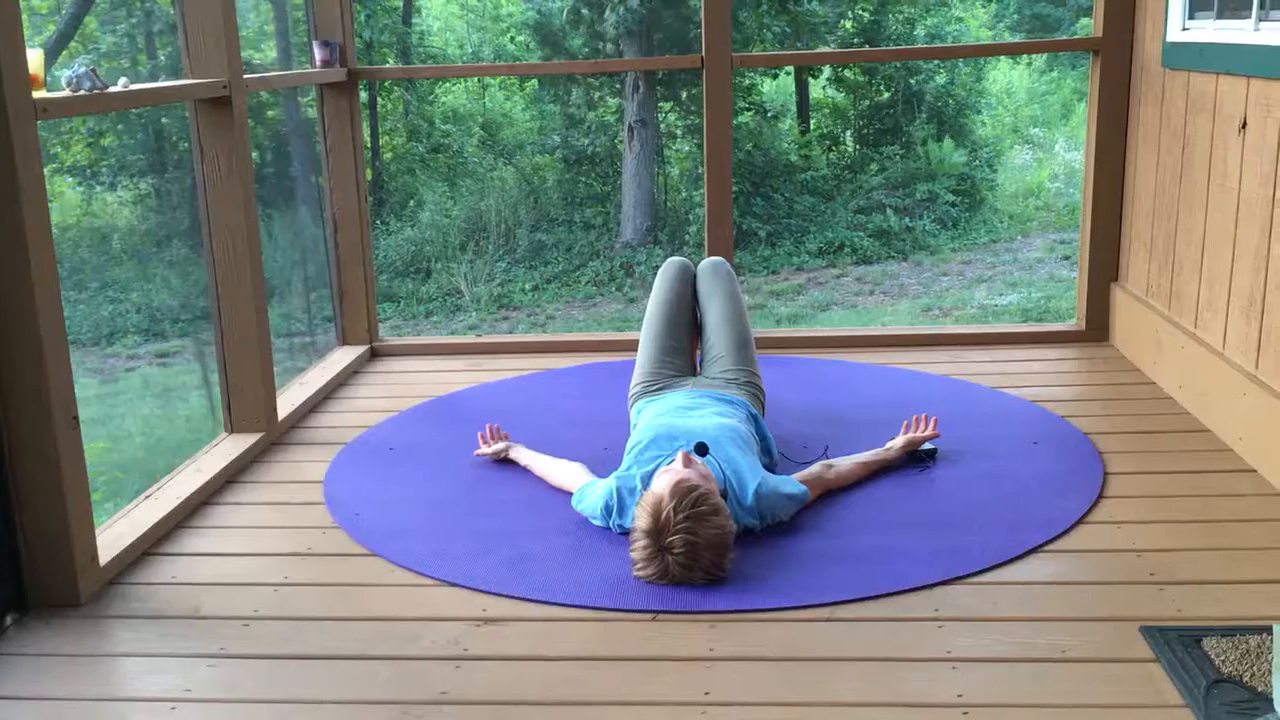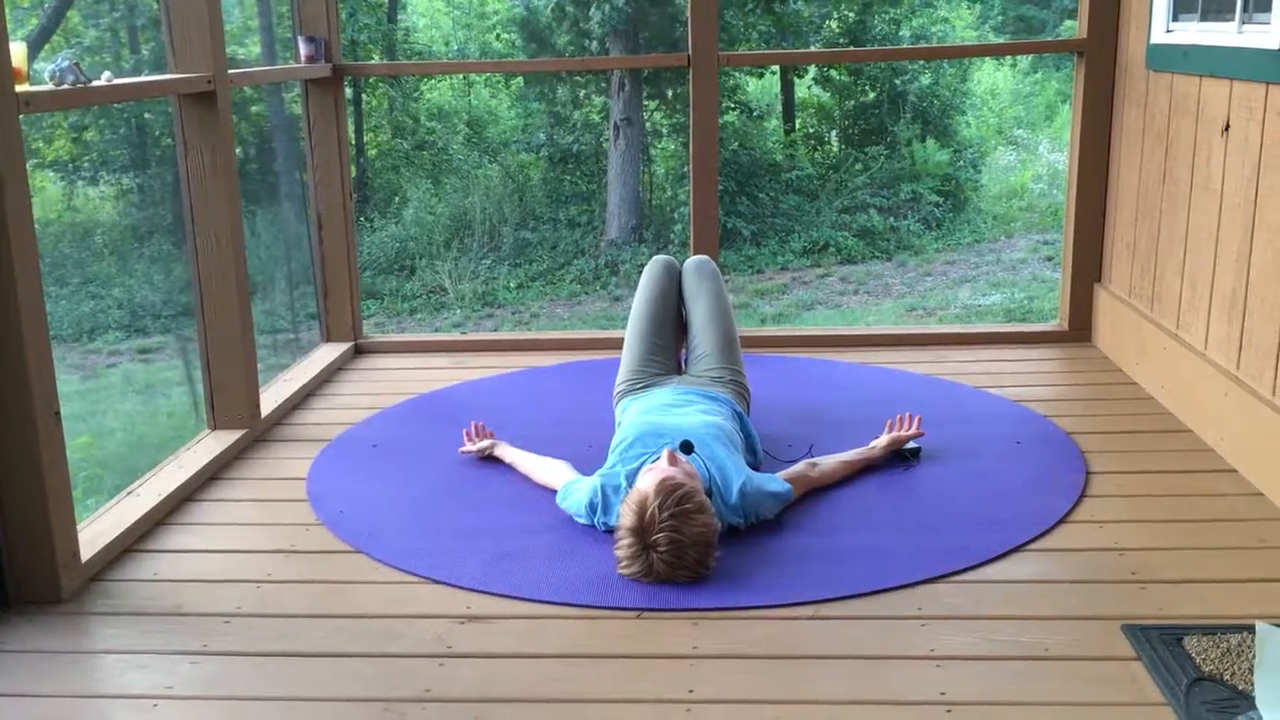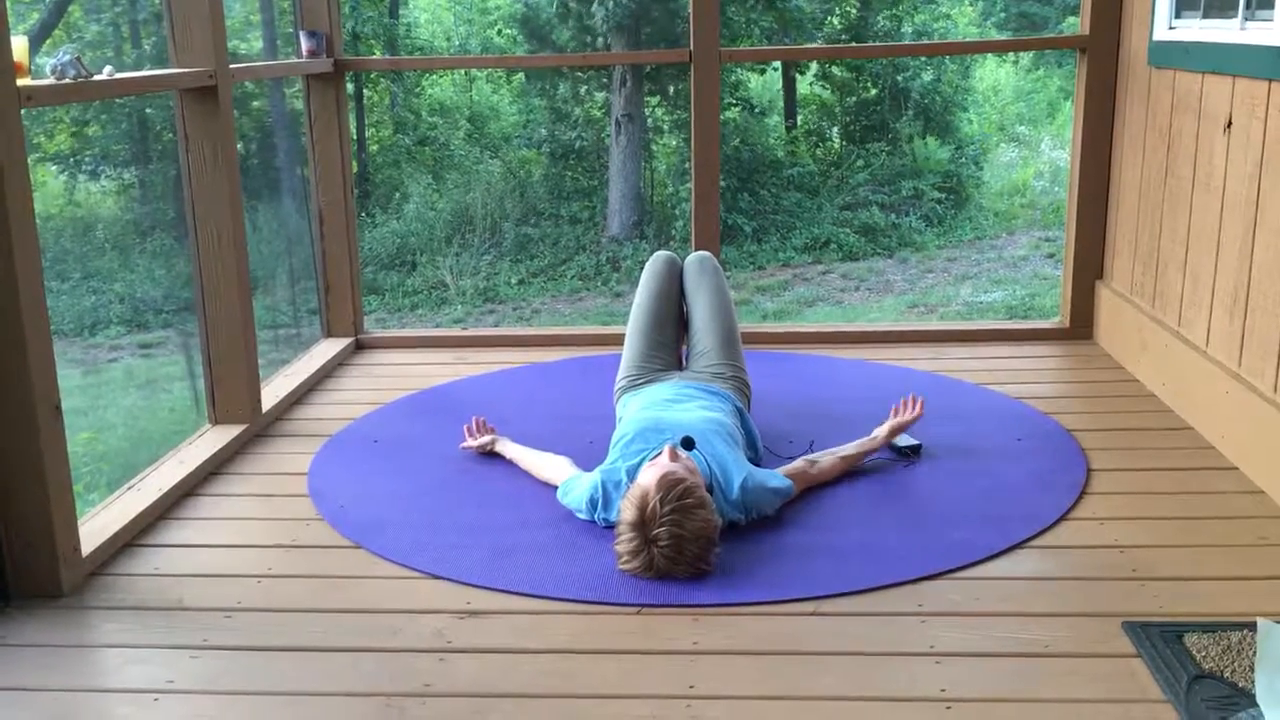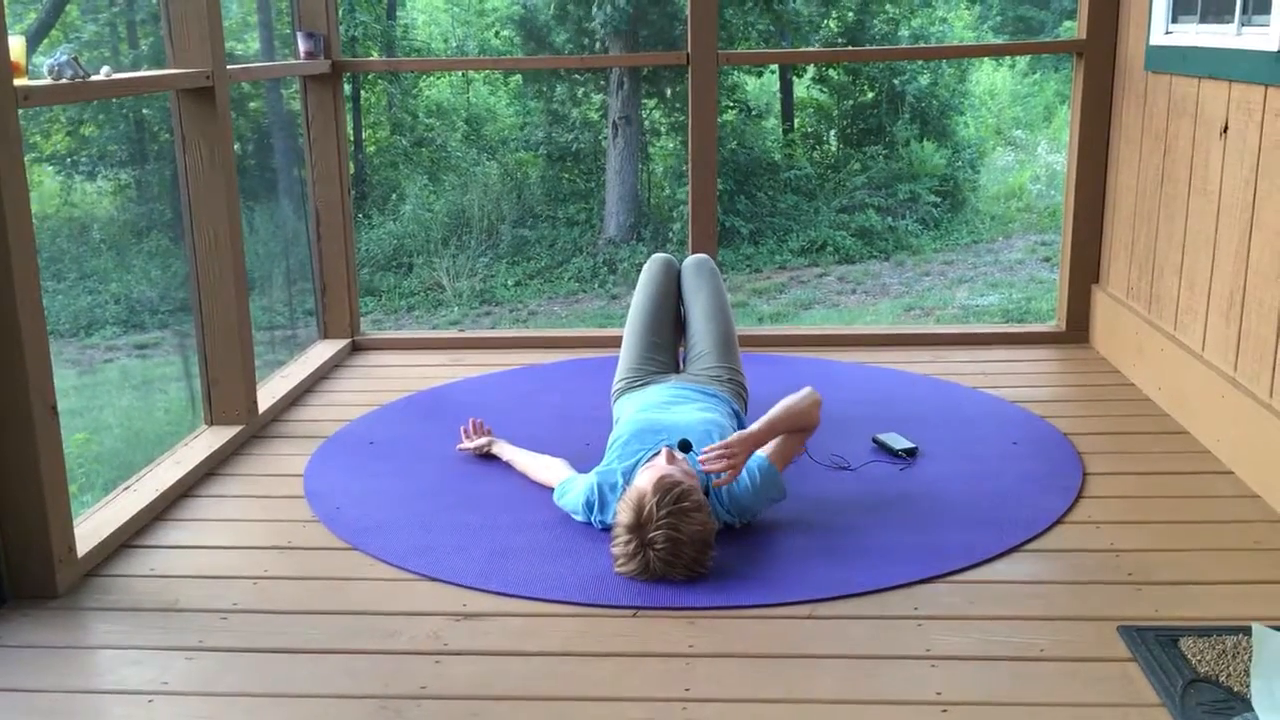
dt=0.7s
person 1, frame 1
left shoulder: (617, 504)
right shoulder: (756, 501)
left elbow: (572, 473)
right elbow: (824, 473)
left wrist: (513, 450)
right wrist: (893, 450)
left hip: (656, 398)
right hip: (733, 399)
left knee: (676, 268)
right knee: (713, 267)
person 1, frame 2
left shoulder: (603, 501)
right shoulder: (741, 498)
left elbow: (558, 472)
right elbow: (810, 471)
left wrist: (497, 447)
right wrist: (878, 448)
left hip: (641, 395)
right hip: (718, 396)
left knee: (662, 266)
right knee: (699, 266)
person 1, frame 3
left shoulder: (601, 498)
right shoulder: (742, 495)
left elbow: (561, 469)
right elbow: (811, 468)
left wrist: (500, 443)
right wrist: (886, 431)
left hip: (641, 391)
right hip: (718, 393)
left knee: (663, 263)
right knee: (700, 262)
person 1, frame 4
left shoulder: (599, 499)
right shoulder: (736, 496)
left elbow: (554, 469)
right elbow: (809, 402)
left wrist: (494, 444)
right wrist: (750, 438)
left hip: (639, 392)
right hip: (715, 395)
left knee: (662, 265)
right knee: (698, 265)
